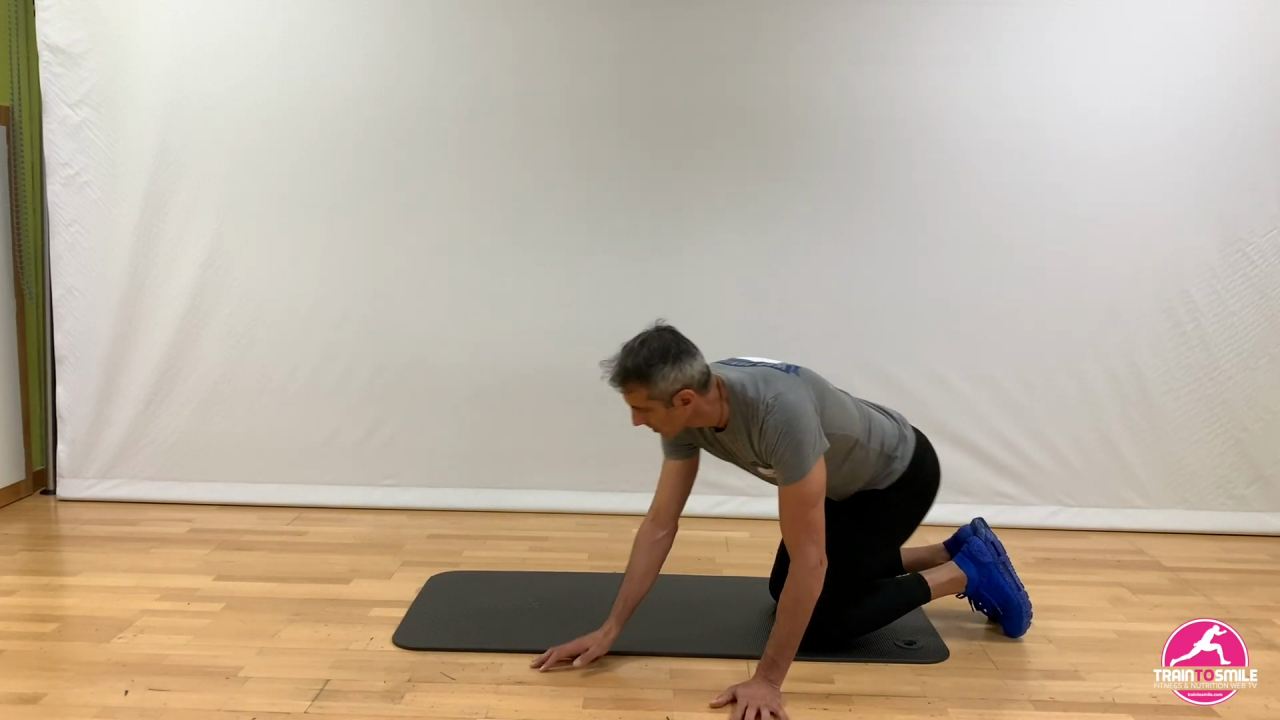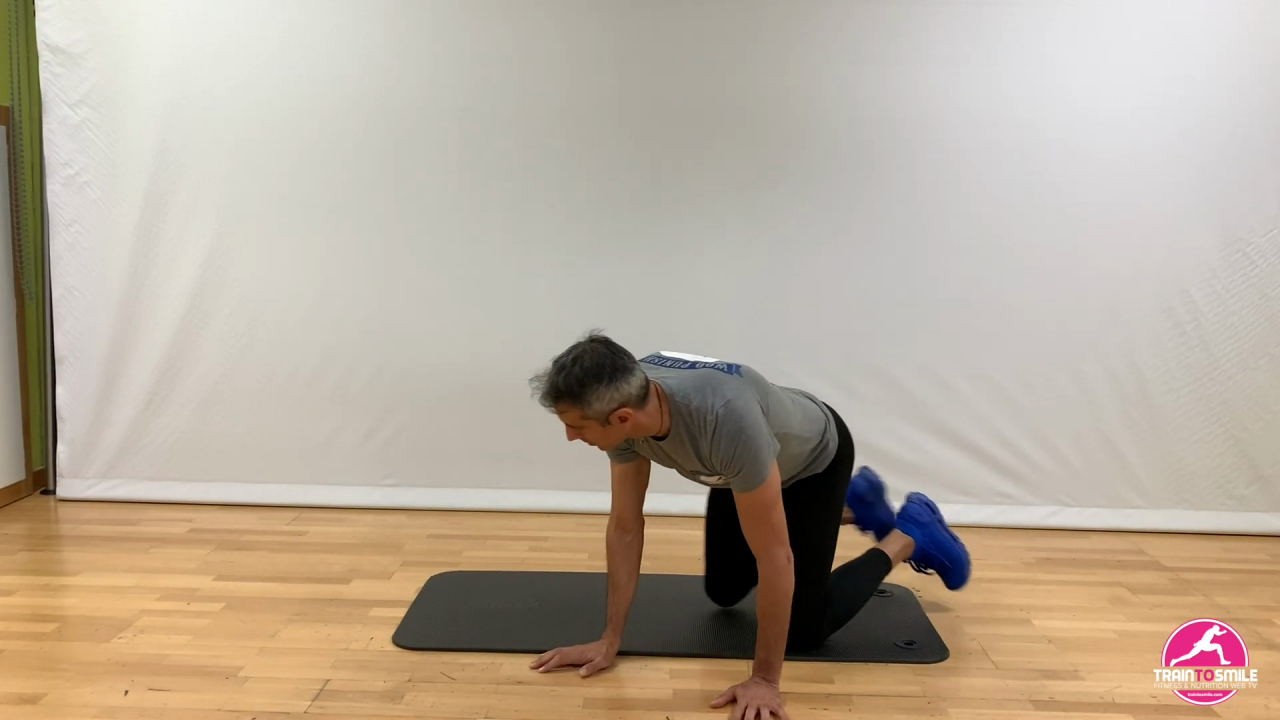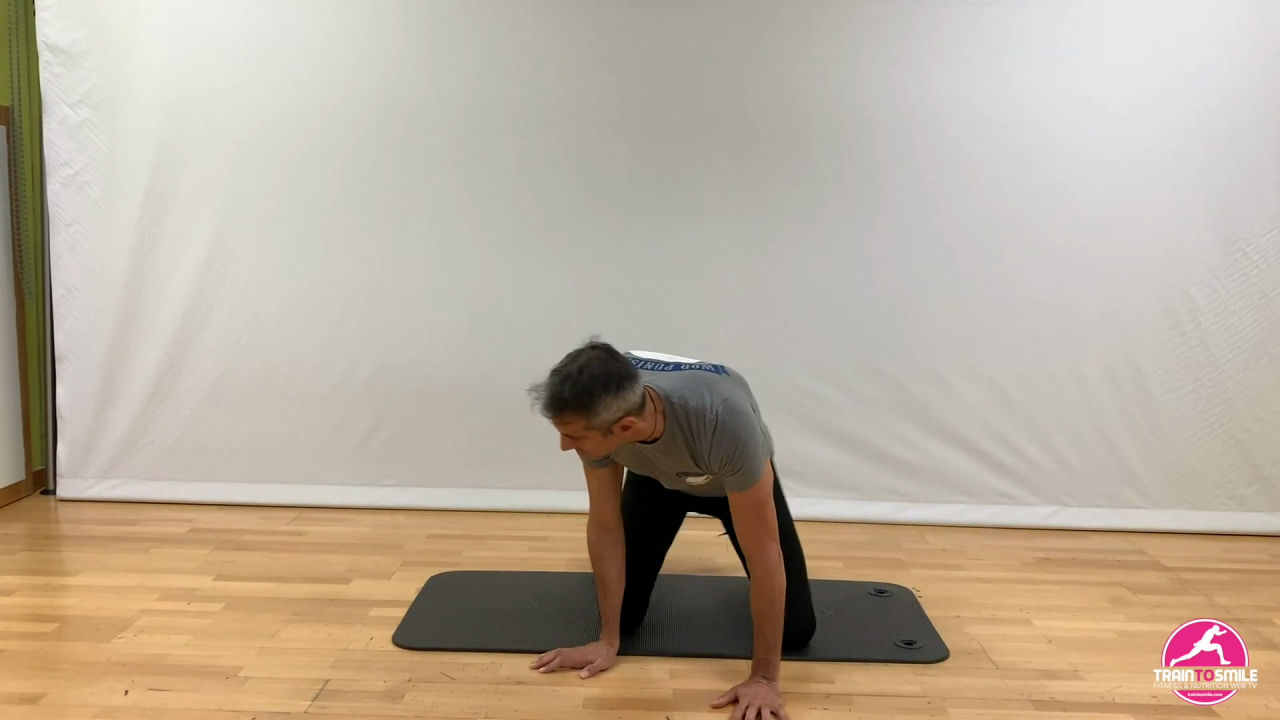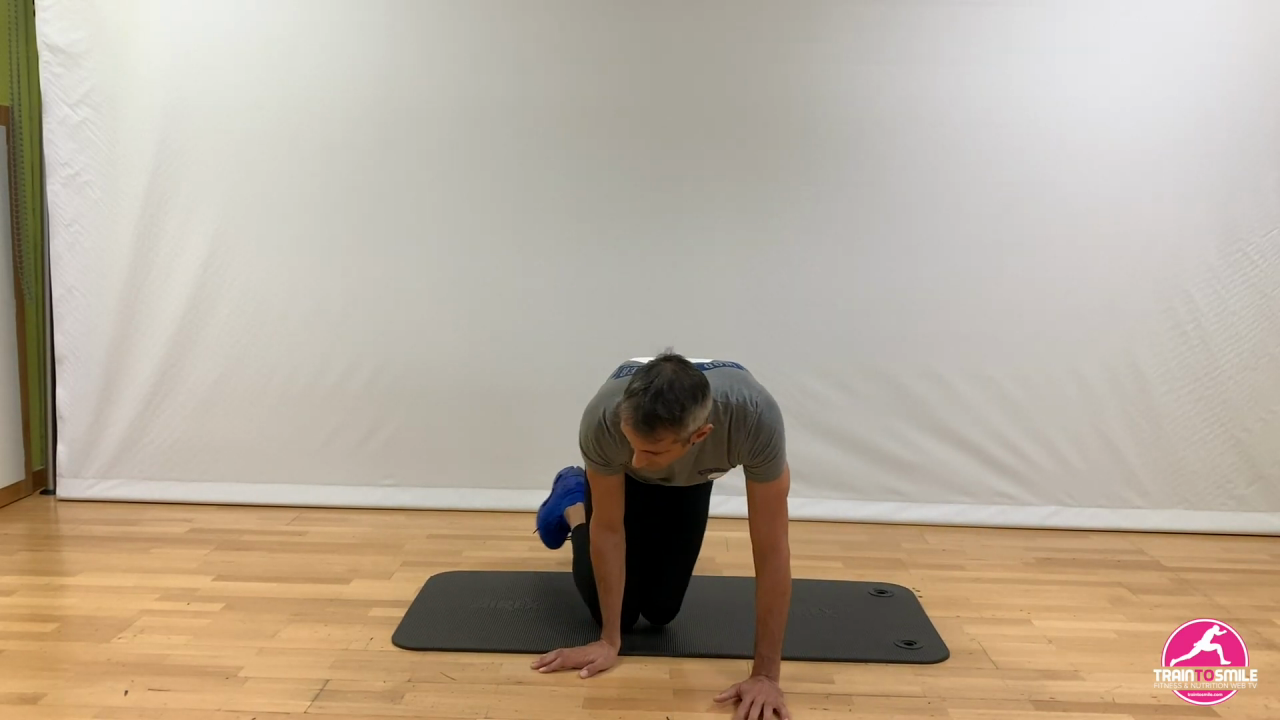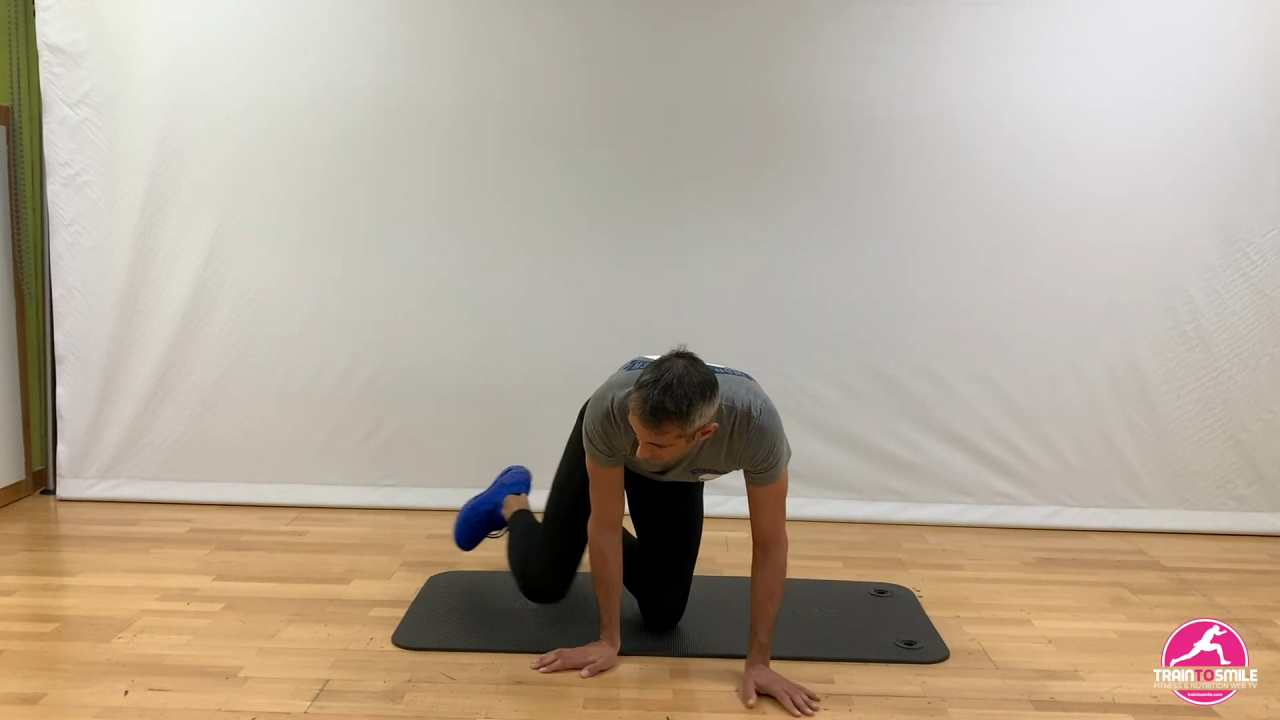
dt=0.3s
person 1, frame 1
left shoulder: (779, 412)
right shoulder: (678, 408)
left elbow: (809, 558)
right elbow: (659, 524)
left wrist: (767, 680)
right wrist: (611, 629)
left hip: (898, 476)
right hip: (841, 475)
left knee: (819, 622)
right knee: (785, 591)
left ankle: (963, 573)
right ankle: (951, 550)
person 1, frame 2
left shoulder: (725, 419)
right shoulder: (621, 403)
left elbow: (775, 558)
right elbow: (624, 525)
left wrist: (765, 680)
right wrist: (609, 640)
left hip: (814, 460)
right hip: (746, 464)
left knee: (803, 627)
right knee: (724, 590)
left ankle: (908, 540)
right ankle: (854, 505)
person 1, frame 3
left shoulder: (723, 417)
right shoulder: (590, 411)
left elbow: (764, 556)
right elbow: (604, 525)
left wrist: (765, 678)
right wrist: (608, 640)
left hip: (738, 478)
right hip: (658, 476)
left knee: (798, 629)
right knee: (624, 613)
person 1, frame 4
left shoulder: (756, 417)
right shoulder: (604, 418)
left elbow: (772, 549)
right elbow: (608, 528)
left wrist: (766, 675)
right wrist: (609, 641)
left hip: (692, 478)
left knee: (660, 608)
right knee: (616, 611)
right ankle: (574, 508)
person 1, frame 5
left shoulder: (757, 424)
right shoulder: (609, 409)
left elbow: (770, 545)
right elbow: (598, 525)
left wrist: (757, 662)
right wrist: (607, 641)
left hip: (674, 474)
right hip: (604, 443)
left knee: (663, 612)
right knee: (542, 582)
right ankle: (511, 505)
